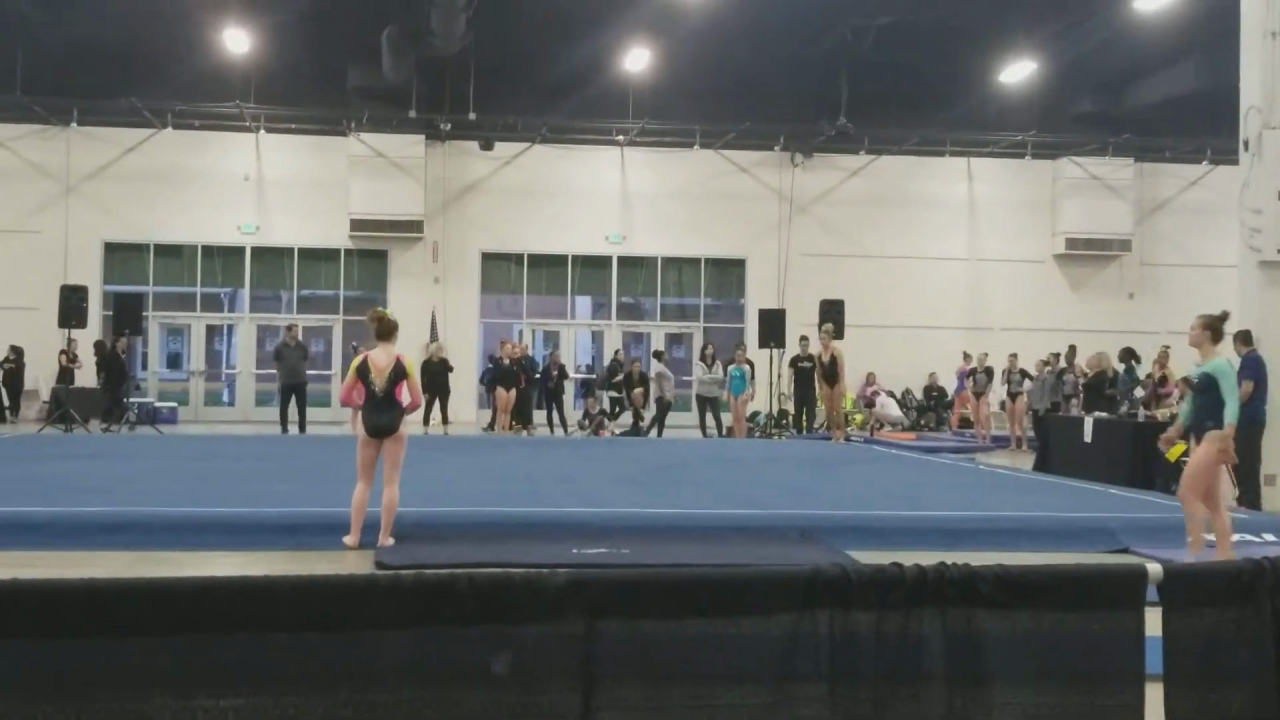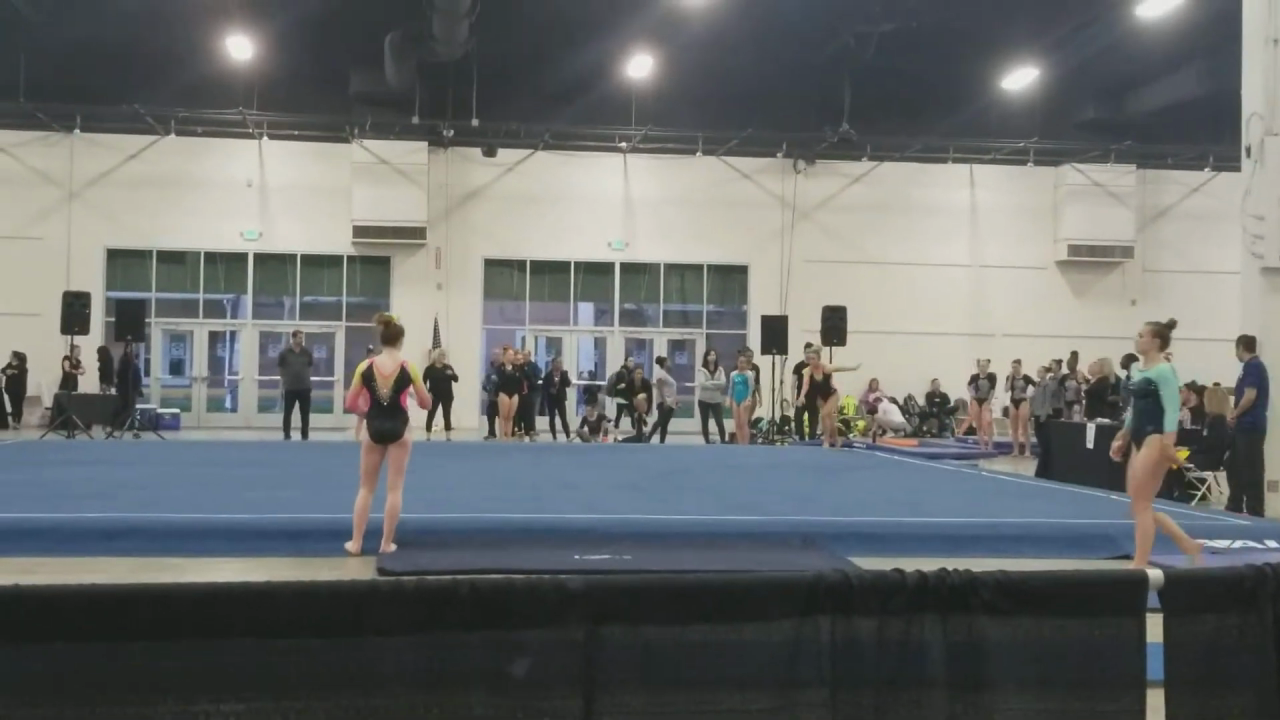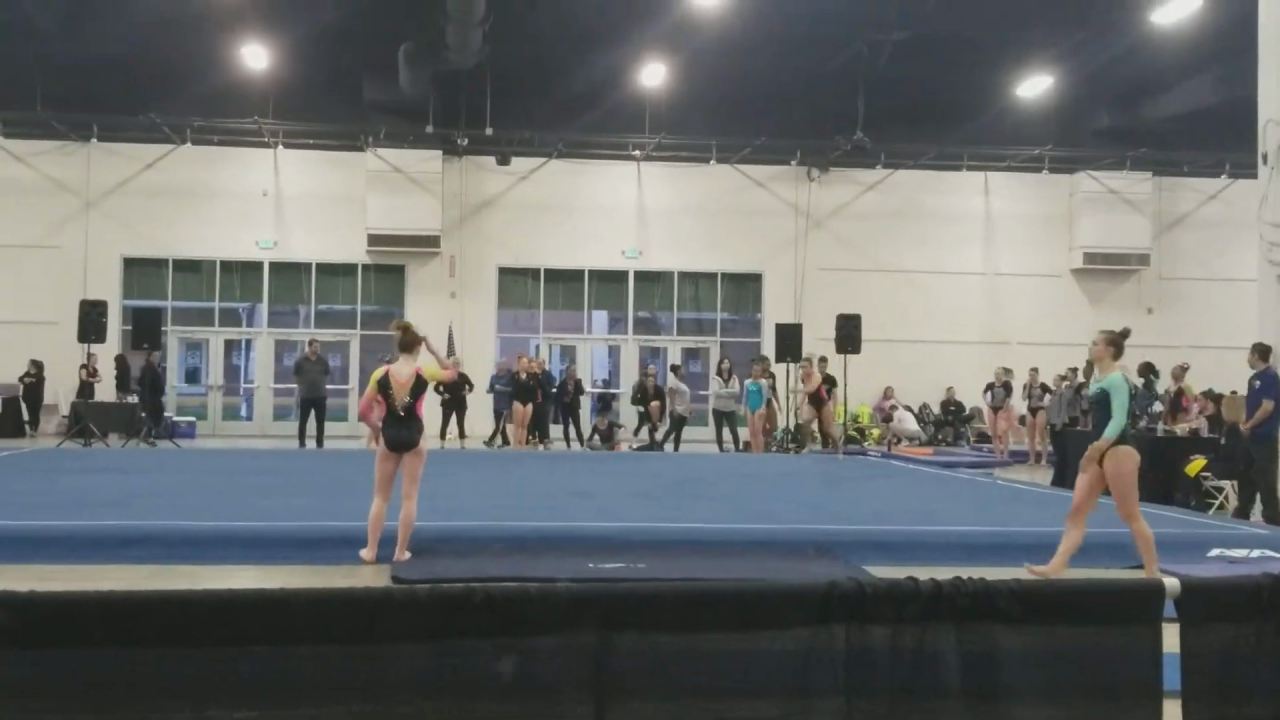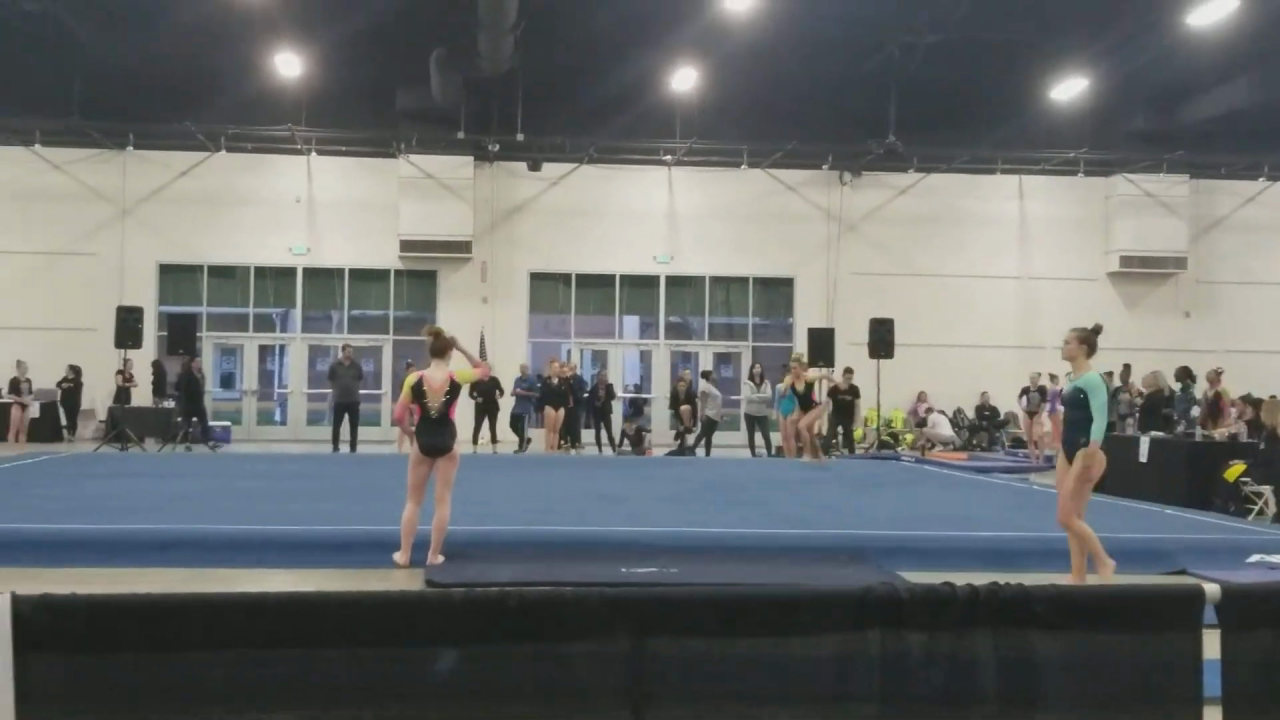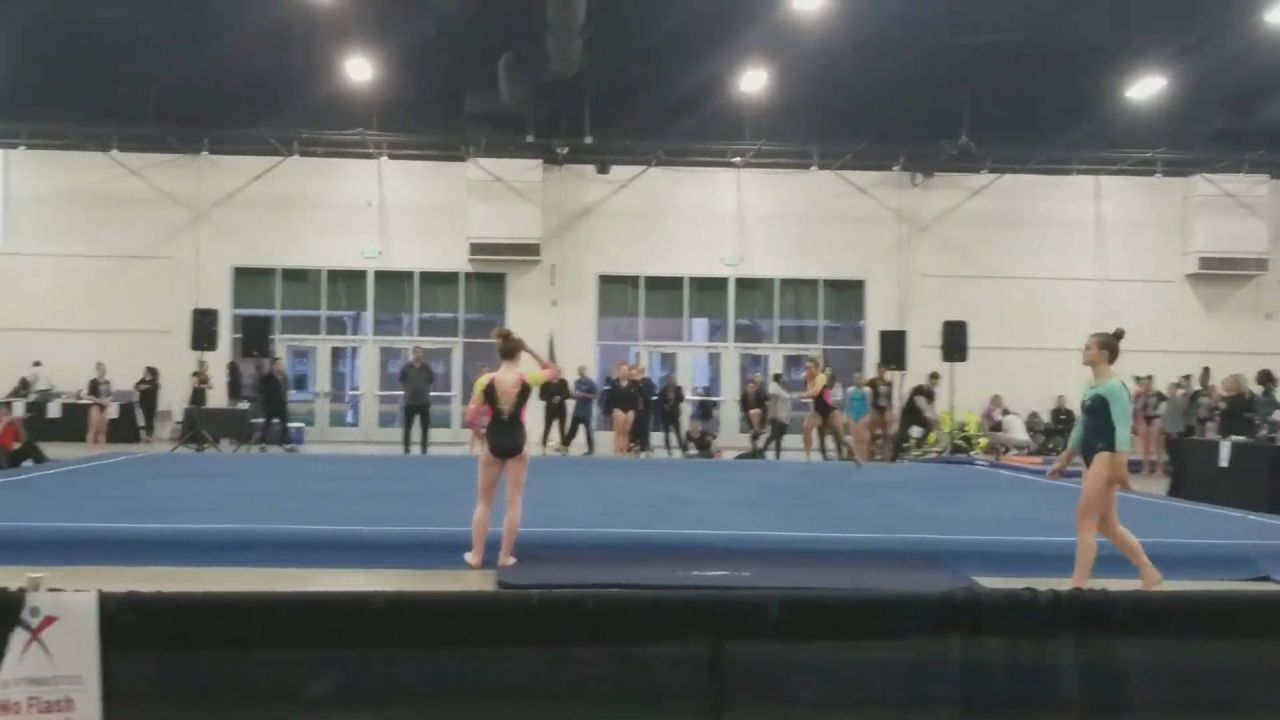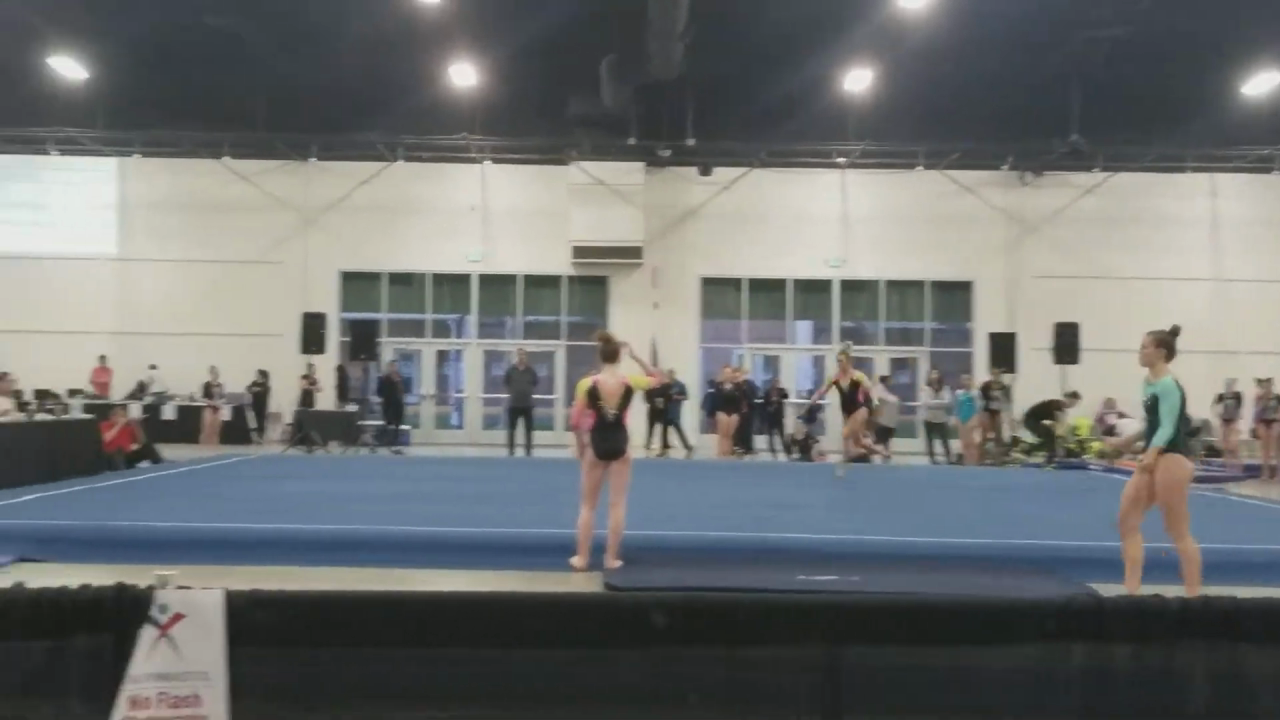
dt=0.3s
person 1, frame 1
left shoulder: (1221, 366)
right shoulder: (1199, 366)
left elbow: (1231, 403)
left wrist: (1227, 440)
right wrist: (1174, 431)
left hip: (1215, 436)
right hip: (1199, 435)
left knee: (1187, 494)
right knee: (1212, 501)
left ankle: (1195, 554)
right ankle: (1225, 556)
person 1, frame 2
left shoulder: (1164, 372)
right shoulder: (1137, 370)
left elbow: (1171, 410)
left wrist: (1168, 445)
right wrist: (1122, 438)
left hip: (1156, 442)
right hip: (1139, 441)
left knee: (1140, 506)
right knee: (1143, 506)
left ankle: (1140, 566)
right ankle: (1189, 545)
person 1, frame 3
left shoulder: (1117, 381)
right shoulder: (1096, 379)
left elbow: (1119, 419)
left wrist: (1098, 447)
left hip: (1118, 452)
right hip: (1096, 452)
left knee: (1131, 516)
right knee: (1076, 511)
left ankle: (1152, 573)
right ankle: (1054, 568)
person 1, frame 4
left shoulder: (1093, 380)
right shoulder: (1070, 380)
left elbow: (1100, 420)
left wrist: (1091, 457)
right wrist: (1063, 453)
left hip: (1086, 452)
right hip: (1068, 452)
left knee: (1067, 517)
right knee: (1072, 518)
left ankle: (1104, 563)
right ankle: (1078, 580)
person 1, frame 5
left shoulder: (1114, 387)
right shoulder: (1089, 387)
left elbow: (1122, 428)
left wrist: (1120, 466)
right wrist: (1064, 458)
left hip: (1107, 459)
right hip: (1093, 459)
left knee: (1083, 523)
right knee: (1110, 526)
left ankle: (1078, 586)
right ankle: (1149, 575)
person 1, frame 6
left shoulder: (1168, 385)
right shoulder: (1149, 383)
left elbow: (1168, 425)
left wrist: (1150, 456)
right wrist: (1127, 441)
left hip: (1170, 461)
right hip: (1153, 460)
left knee: (1178, 532)
right knee: (1125, 520)
left ankle: (1192, 594)
right ankle: (1132, 591)
person 2, frame 1
left shoulder: (360, 361)
right shoulder: (404, 363)
left elbow: (345, 397)
right elbow: (417, 402)
left hip: (369, 423)
right hip: (394, 424)
left knee: (363, 482)
right knee: (391, 483)
left ankle: (354, 536)
right ankle: (384, 537)
person 2, frame 2
left shoulder: (365, 367)
right shoulder: (408, 368)
left elbow: (350, 404)
right elbow: (426, 404)
left hip: (374, 429)
right hip: (398, 429)
left knee: (366, 488)
right knee: (394, 489)
left ankle: (356, 542)
right ankle: (387, 543)
person 2, frame 3
left shoulder: (381, 374)
right shoulder: (424, 373)
left elbow: (363, 410)
right elbow: (453, 373)
left wrist: (377, 428)
right wrist: (433, 350)
left hip: (389, 436)
right hip: (413, 437)
left knee: (380, 497)
right knee: (409, 497)
left ankle: (370, 551)
right ankle: (401, 551)
person 2, frame 4
left shoulder: (414, 379)
right shoulder: (457, 377)
left elbow: (398, 416)
right elbow: (485, 370)
left wrist: (410, 431)
right wrist: (462, 349)
left hip: (423, 440)
right hip: (447, 441)
left knee: (412, 501)
right knee: (442, 501)
left ankle: (404, 554)
right ankle: (434, 555)
person 2, frame 5
left shoulder: (485, 381)
right shoulder: (527, 379)
left elbow: (471, 418)
right elbow: (553, 371)
left wrist: (481, 432)
right wrist: (530, 351)
left hip: (493, 442)
right hip: (517, 442)
left knee: (483, 502)
right knee: (513, 502)
left ankle: (476, 555)
right ankle: (505, 556)
person 2, frame 6
left shoulder: (588, 384)
right shoulder: (629, 382)
right elbow: (657, 378)
right wrist: (635, 357)
left hip: (597, 444)
right hip: (619, 444)
left knee: (587, 505)
right knee: (617, 504)
left ankle: (581, 557)
right ankle: (612, 558)
